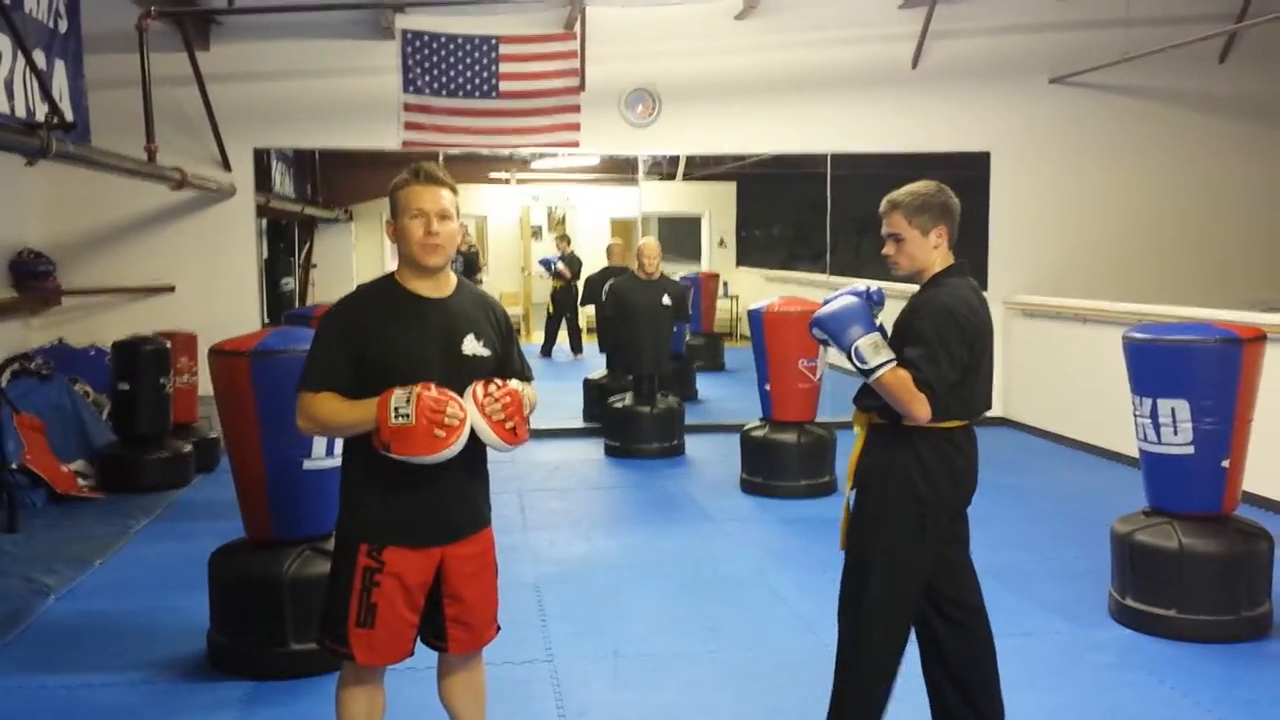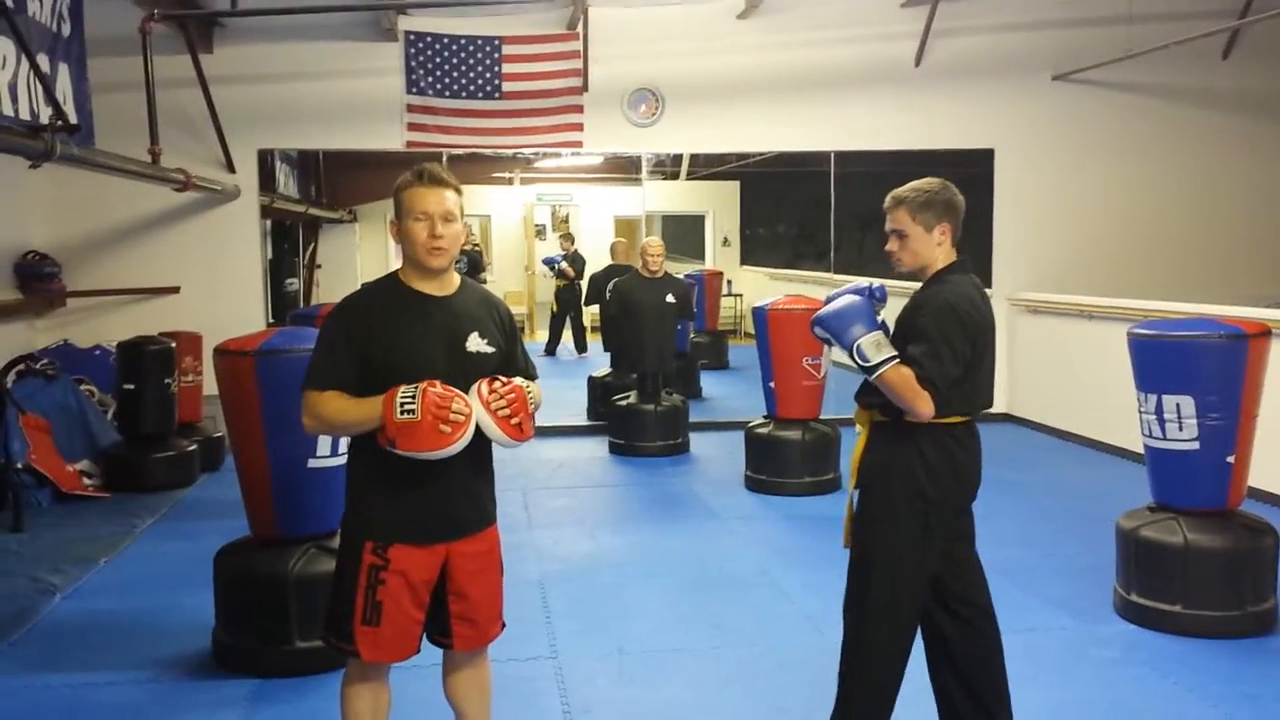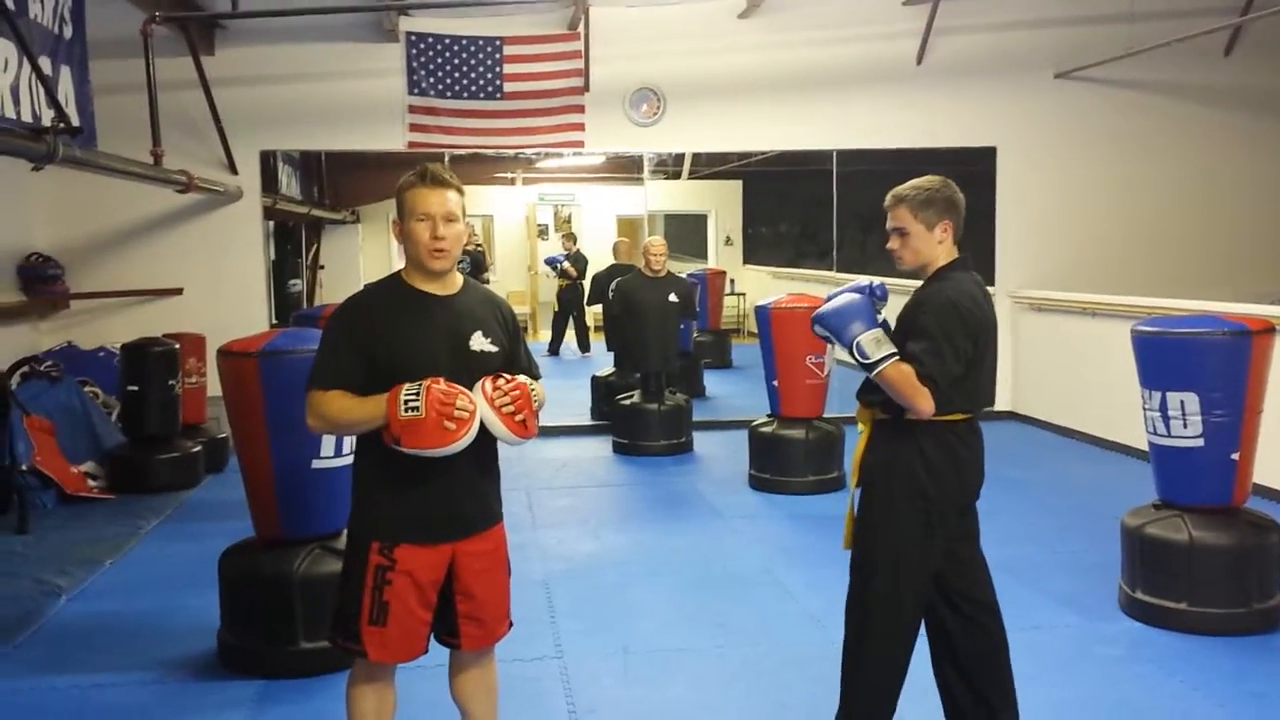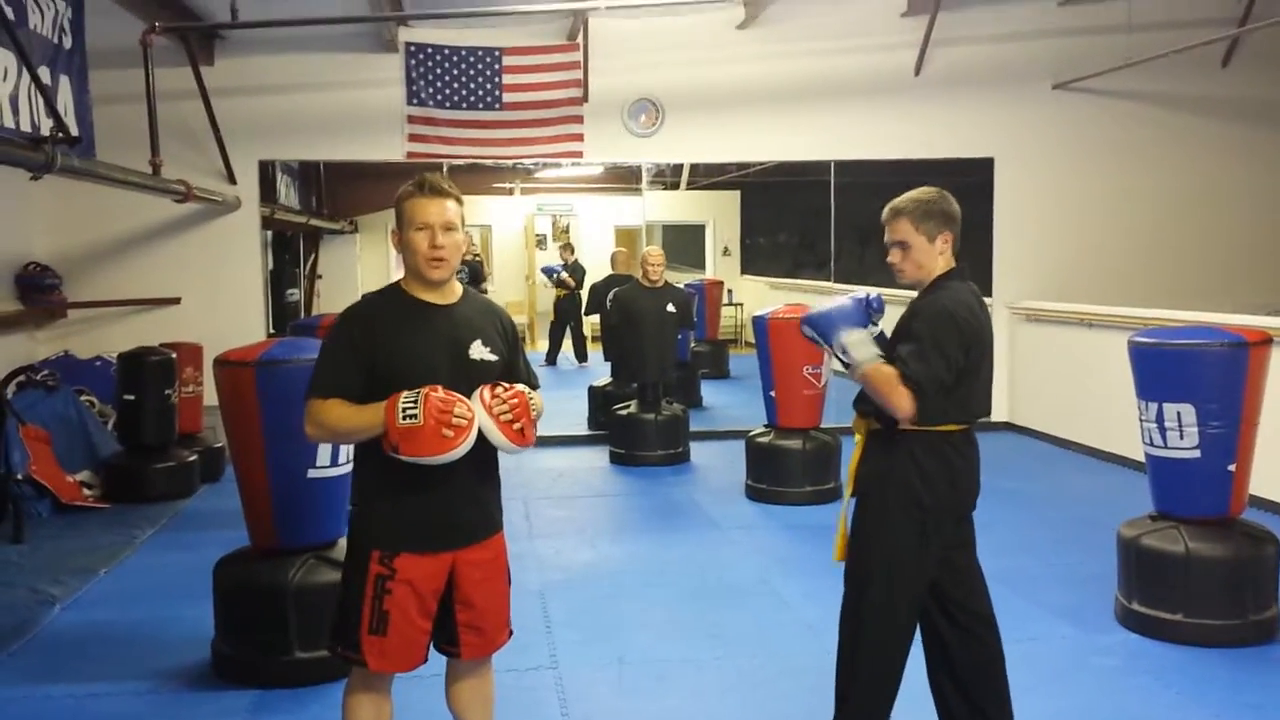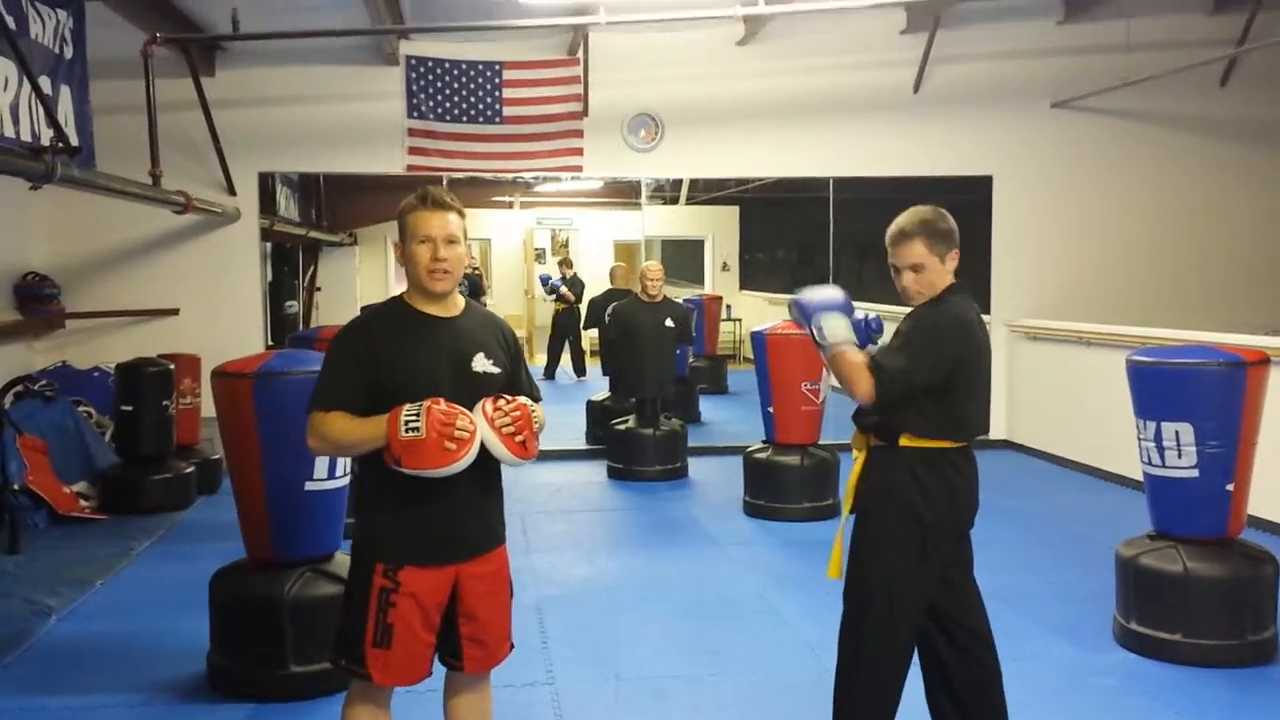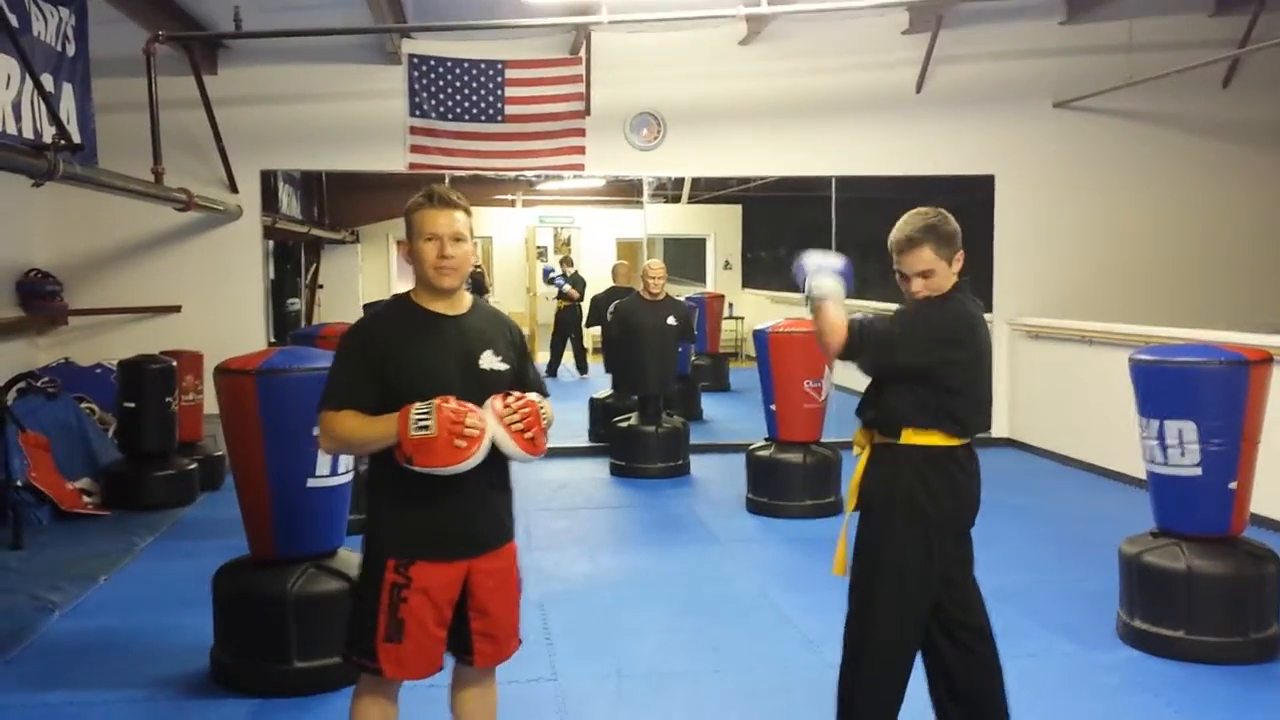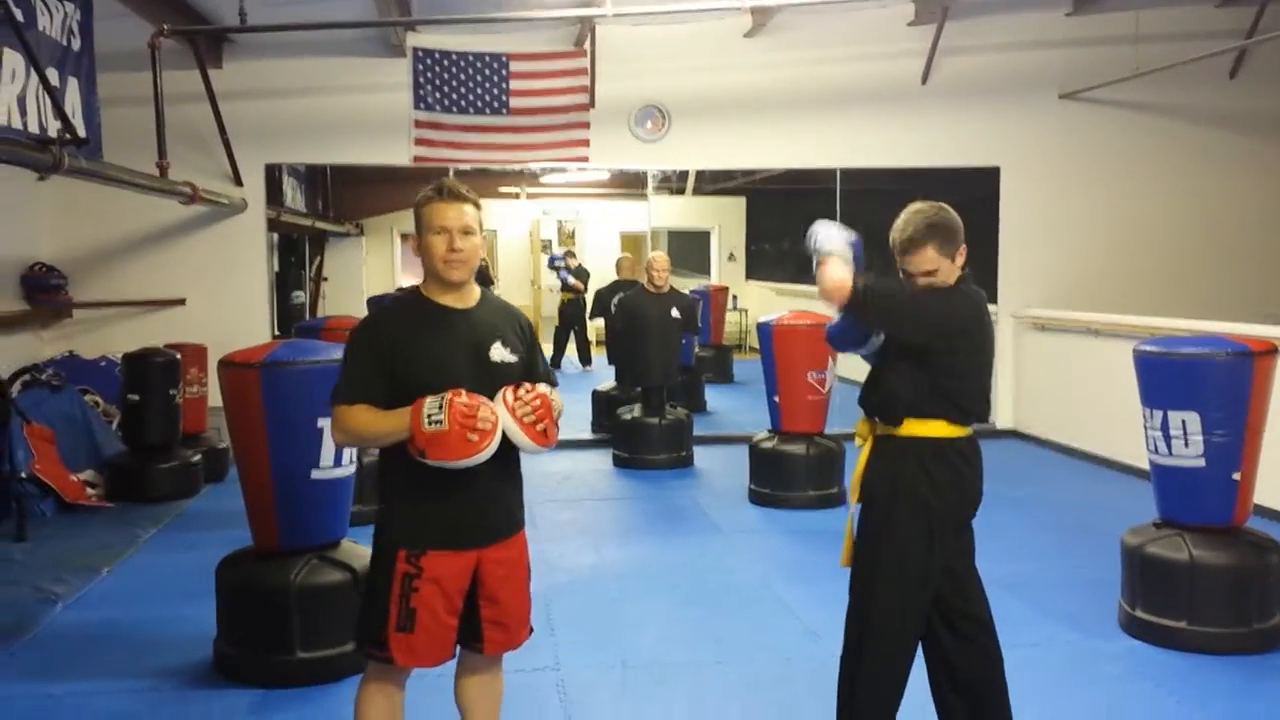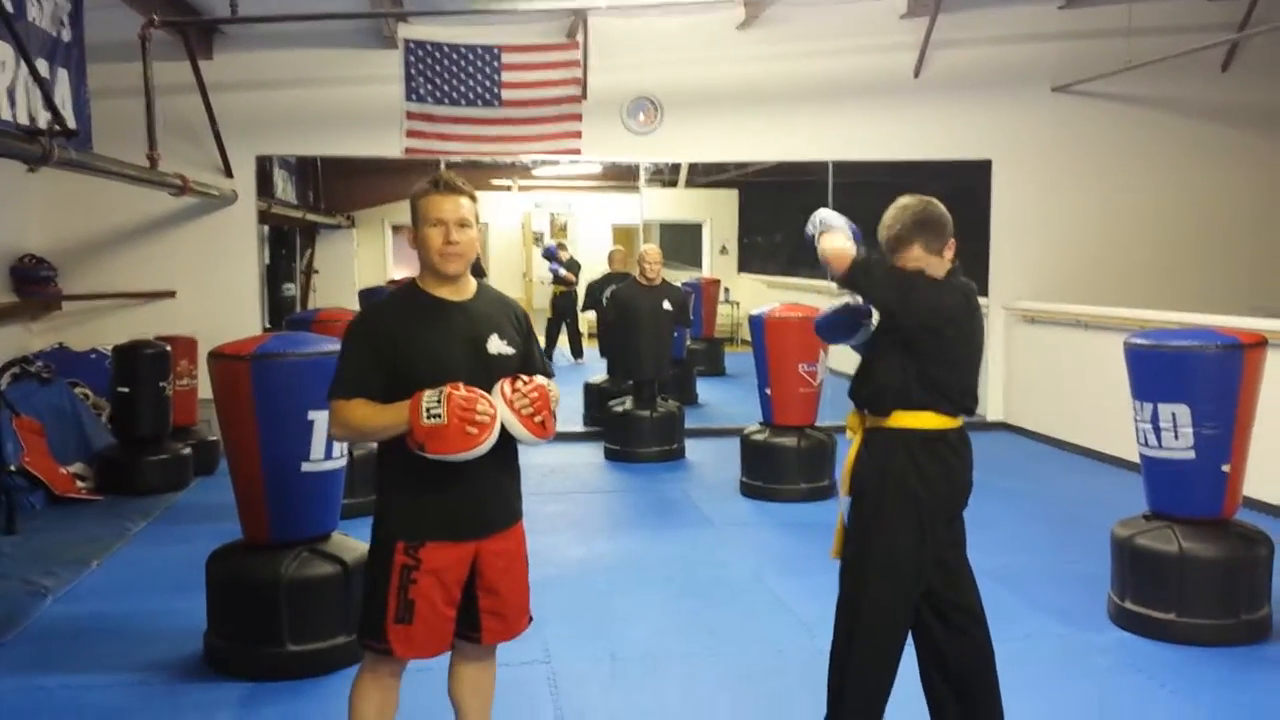
dt=0.1s
person 1, frame 1
left shoulder: (486, 311)
right shoulder: (356, 313)
left elbow: (522, 392)
right elbow: (310, 413)
left wrist: (517, 404)
right wrist: (383, 410)
left hip: (467, 520)
right hip: (382, 526)
left knee: (465, 646)
right knee: (366, 659)
person 1, frame 2
left shoulder: (490, 309)
right shoulder: (360, 312)
left elbow: (526, 390)
right elbow: (315, 412)
left wrist: (522, 401)
right wrist: (388, 407)
left hip: (472, 518)
right hip: (388, 524)
left knee: (471, 643)
right knee: (371, 656)
person 1, frame 3
left shoulder: (492, 308)
right shoulder: (364, 312)
left elbow: (530, 388)
right elbow: (320, 411)
left wrist: (526, 399)
right wrist: (394, 404)
left hip: (478, 516)
right hip: (394, 524)
left knee: (477, 644)
right knee: (377, 657)
person 1, frame 4
left shoulder: (492, 318)
right shoulder: (364, 321)
left elbow: (528, 399)
right elbow: (318, 420)
left wrist: (524, 407)
right wrist: (393, 413)
left hip: (478, 526)
right hip: (394, 533)
left knee: (475, 653)
right knee: (375, 666)
person 1, frame 5
left shoulder: (495, 332)
right shoulder: (366, 334)
left elbow: (531, 411)
right elbow: (321, 433)
left wrist: (527, 421)
right wrist: (395, 424)
left hip: (481, 540)
right hip: (397, 547)
left knee: (473, 667)
person 1, frame 6
left shoulder: (501, 329)
right shoulder: (375, 333)
left elbow: (538, 408)
right elbow: (332, 431)
left wrist: (535, 417)
right wrist: (405, 423)
left hip: (491, 535)
right hip: (407, 543)
left knee: (480, 663)
right knee: (383, 673)
person 1, frame 7
left shoulder: (510, 320)
right shoulder: (385, 326)
left elbow: (546, 399)
right elbow: (345, 426)
left wrist: (543, 410)
right wrist: (417, 418)
left hip: (500, 525)
right hip: (418, 533)
left knee: (485, 651)
right knee: (391, 664)
person 1, frame 8
left shoulder: (507, 312)
right shoulder: (382, 320)
right elbow: (343, 419)
left wrist: (540, 401)
right wrist: (415, 412)
left hip: (497, 516)
right hip: (416, 525)
left knee: (480, 642)
right knee: (388, 654)
person 2, frame 1
left shoulder: (942, 307)
right shoulder: (956, 295)
left elbow: (917, 404)
left wrist: (862, 342)
right wrist: (867, 328)
left hip: (912, 470)
right hip: (935, 464)
left knee: (874, 607)
right knee: (947, 602)
person 2, frame 2
left shoulder: (944, 303)
right shoulder: (957, 292)
left elbow: (920, 401)
left wrist: (864, 341)
right wrist: (871, 326)
left hip: (915, 465)
right hip: (938, 462)
left knee: (879, 606)
right knee: (953, 597)
person 2, frame 3
left shoulder: (945, 301)
right shoulder: (959, 290)
left elbow: (920, 397)
left wrist: (863, 336)
right wrist: (873, 323)
left hip: (919, 463)
right hip: (943, 458)
left knee: (882, 604)
right knee: (960, 596)
person 2, frame 4
left shoulder: (941, 311)
right shoulder: (956, 301)
left elbow: (903, 401)
left wrist: (849, 339)
right wrist: (867, 333)
left hip: (914, 473)
right hip: (938, 467)
left knee: (876, 613)
right knee: (955, 605)
person 2, frame 5
left shoulder: (941, 324)
right shoulder: (949, 318)
left elbow: (865, 387)
right elbow: (901, 386)
left wrist: (829, 323)
right wrist: (860, 345)
left hip: (912, 487)
right hip: (934, 480)
left knee: (875, 627)
right knee: (952, 619)
person 2, frame 6
left shoulder: (943, 320)
right shoulder: (951, 316)
left elbow: (837, 341)
right elbow: (903, 382)
left wrist: (822, 278)
right wrist: (871, 343)
left hip: (916, 483)
right hip: (935, 478)
left knee: (881, 624)
right knee: (953, 617)
person 2, frame 7
left shoulder: (951, 310)
right shoulder: (955, 308)
left elbow: (838, 289)
right elbow: (912, 369)
left wrist: (831, 244)
left hip: (917, 474)
right hip: (935, 468)
left knee: (882, 615)
right knee: (954, 607)
person 2, frame 8
left shoulder: (940, 299)
right shoulder: (942, 299)
left elbow: (839, 256)
right elbow: (901, 359)
left wrist: (829, 225)
right wrist: (858, 330)
left hip: (908, 464)
right hip: (925, 459)
left knee: (873, 607)
right knee: (944, 598)
